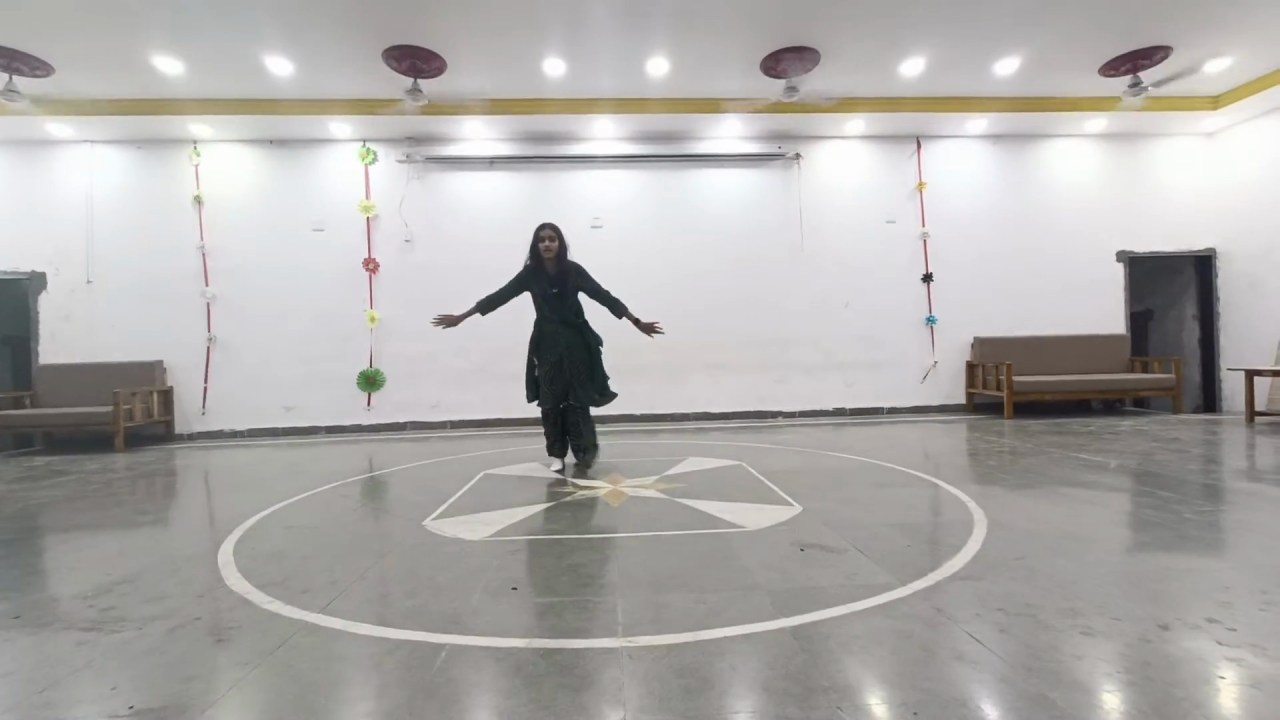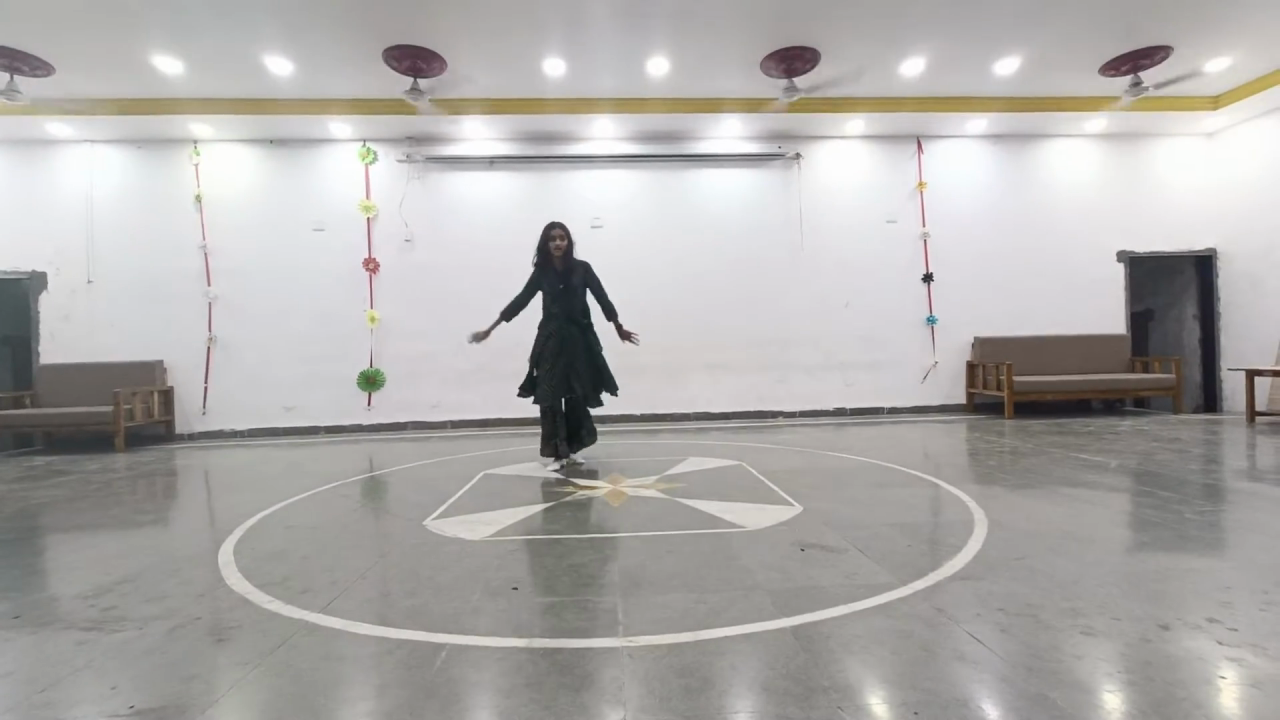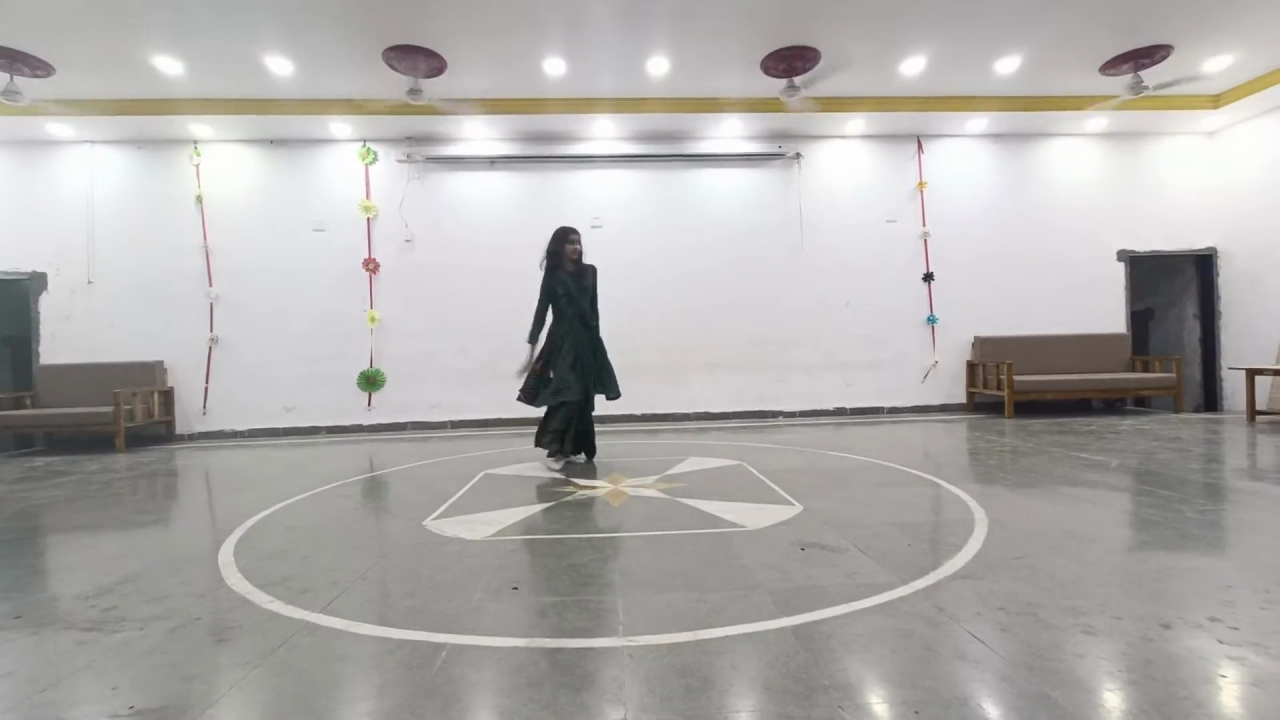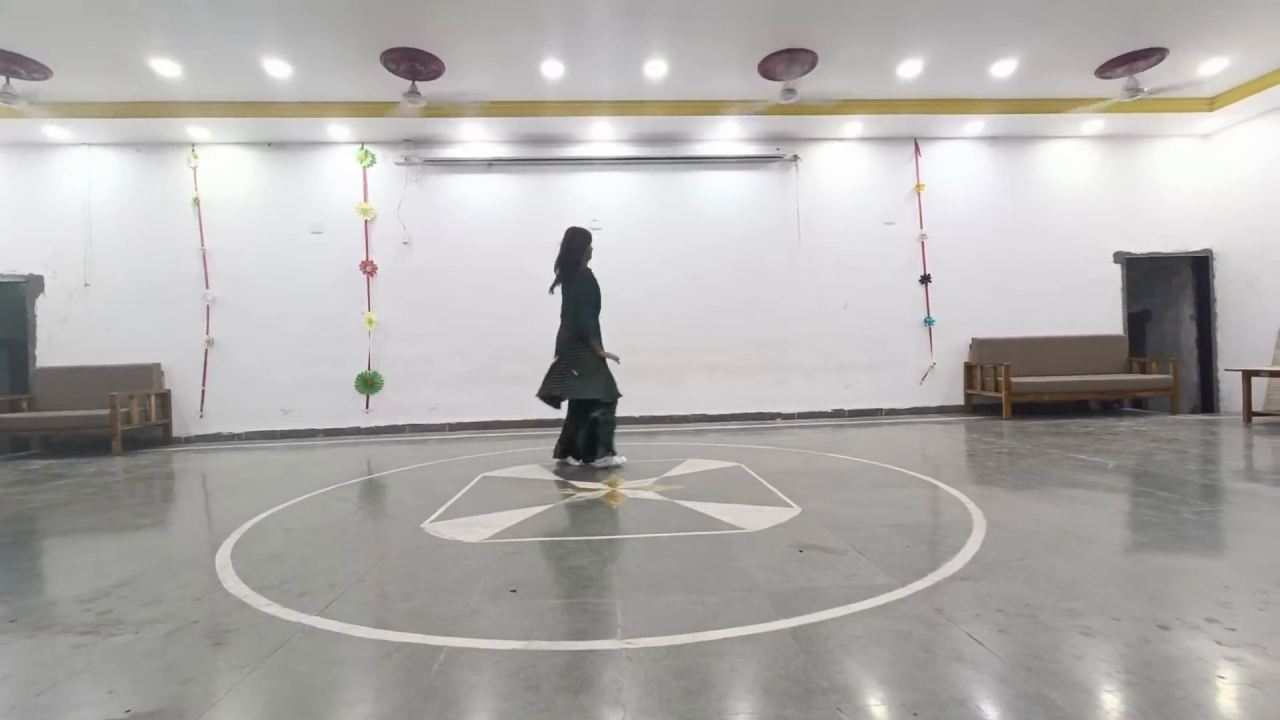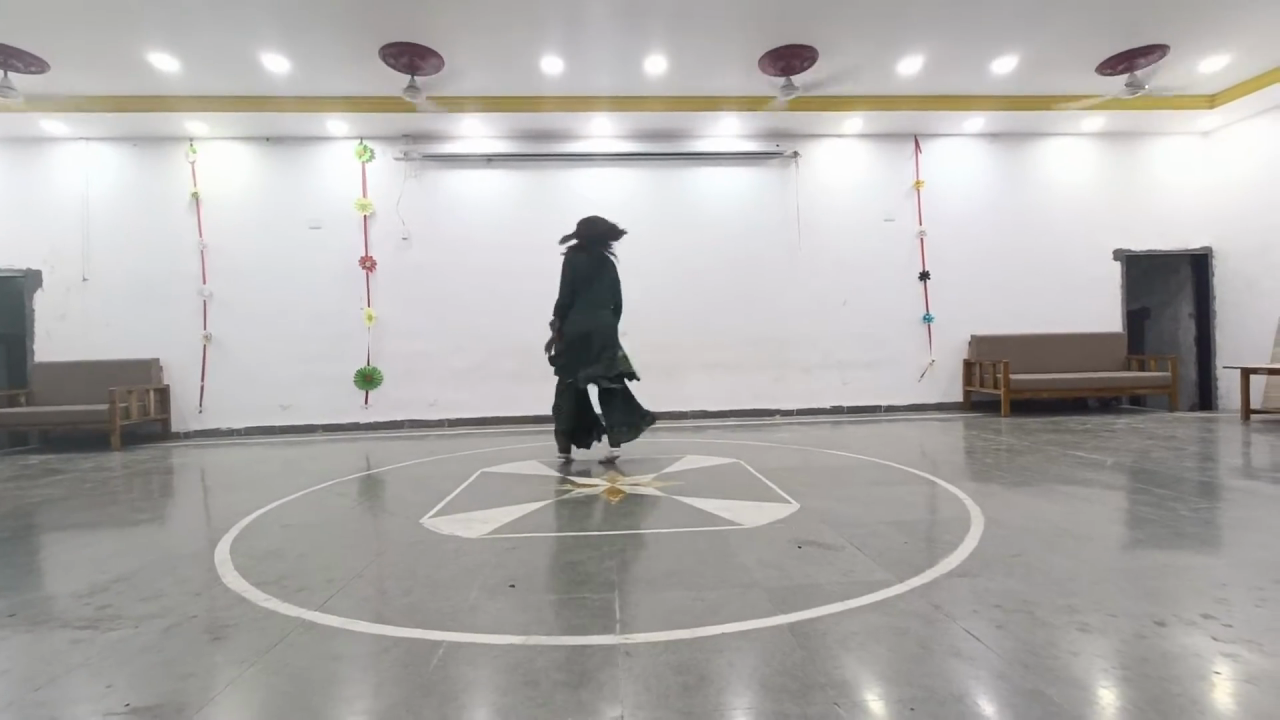
dt=0.2s
person 1, frame 1
left shoulder: (574, 271)
right shoulder: (530, 274)
left elbow: (604, 296)
right elbow: (499, 296)
left wrist: (637, 322)
right wrist: (460, 318)
left hip: (576, 341)
right hip: (547, 342)
left knee: (578, 399)
right knee: (550, 401)
left ankle: (583, 452)
right ankle: (557, 453)
person 1, frame 2
left shoulder: (582, 269)
right shoulder: (541, 272)
left elbow: (602, 300)
right elbow: (519, 301)
left wrist: (619, 329)
right wrist: (489, 330)
left hip: (580, 338)
right hip: (551, 339)
left knee: (578, 396)
right knee: (550, 397)
left ankle: (572, 447)
right ankle: (556, 452)
person 1, frame 3
left shoulder: (589, 272)
right shoulder: (552, 277)
right elbow: (540, 315)
left wrist: (594, 337)
right wrist: (532, 354)
left hip: (586, 340)
right hip: (563, 341)
left knee: (584, 397)
right knee: (564, 398)
left ankle: (572, 449)
right ankle: (556, 451)
person 1, frame 4
left shoulder: (567, 273)
right shoulder: (583, 274)
right elbow: (584, 315)
right wrist: (599, 348)
left hip: (571, 340)
right hip: (579, 343)
left knee: (581, 398)
right knee: (598, 397)
left ankle: (566, 451)
right ankle: (600, 454)
person 1, frame 5
left shoulder: (573, 259)
right shoulder: (608, 263)
left elbow: (564, 298)
right elbow: (617, 300)
left wrist: (555, 331)
left hip: (579, 328)
right hip: (604, 327)
left knee: (570, 386)
right knee: (613, 386)
left ankle: (565, 445)
right ankle: (615, 443)
